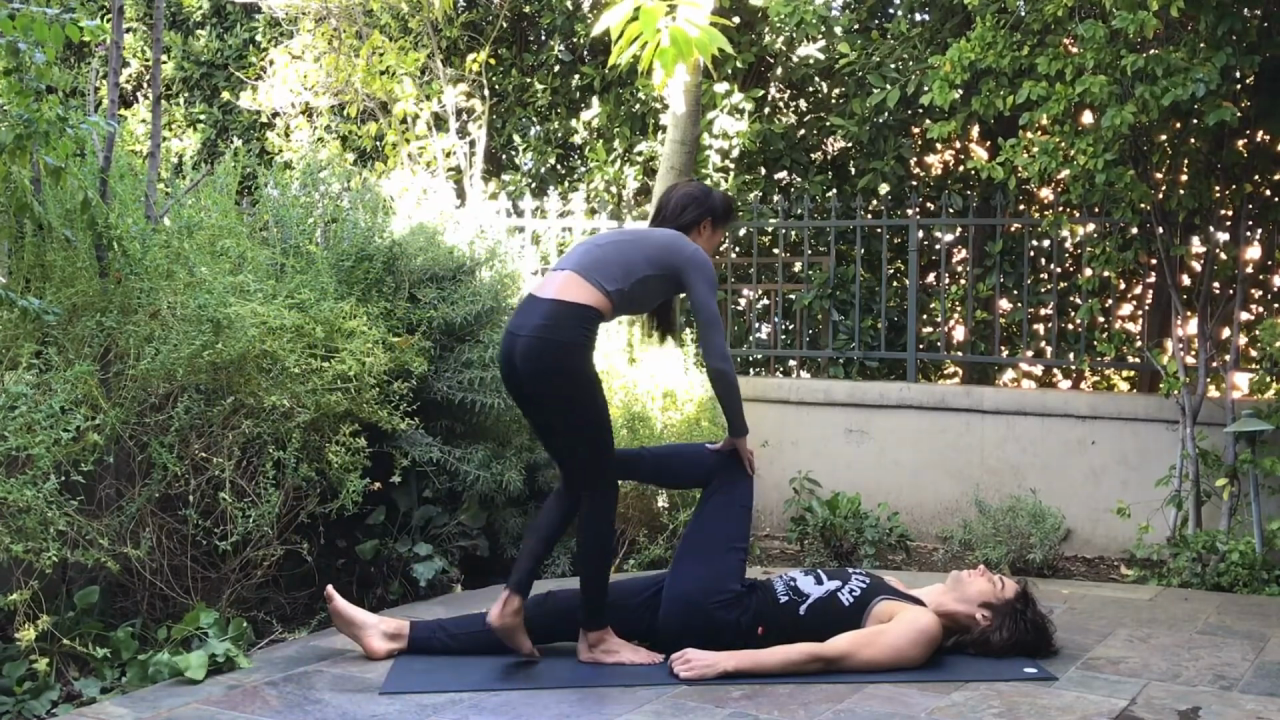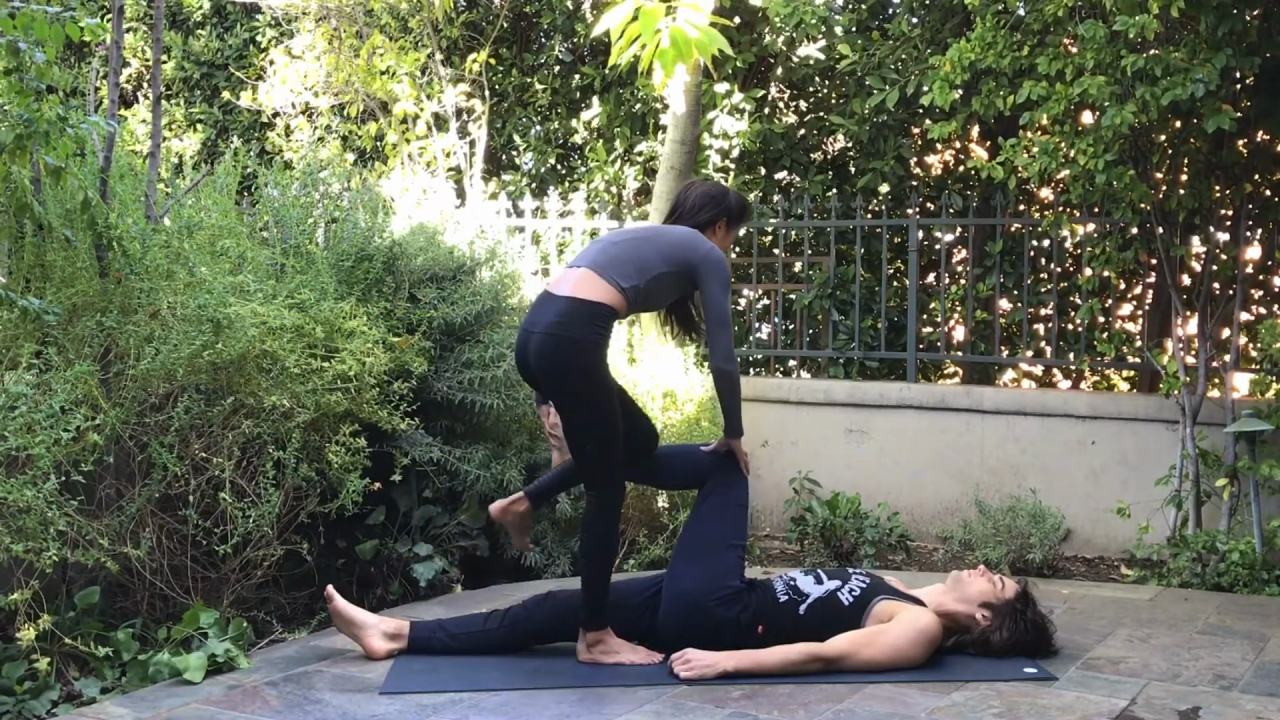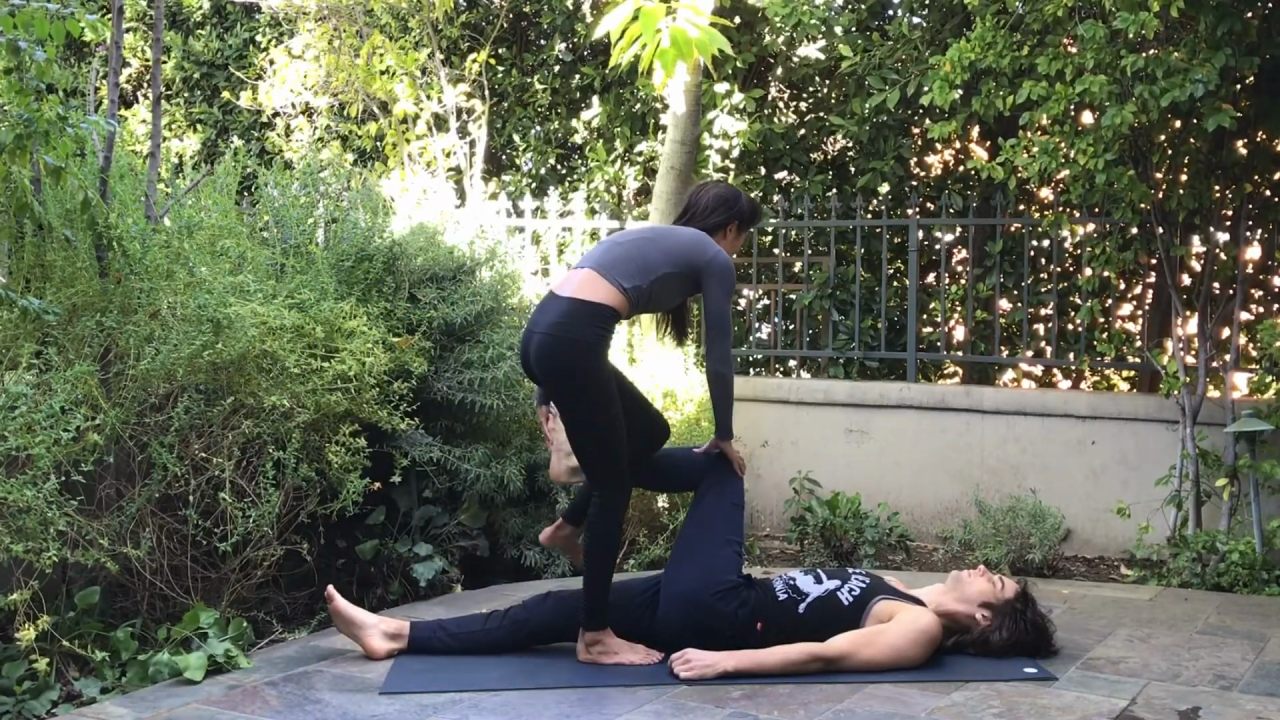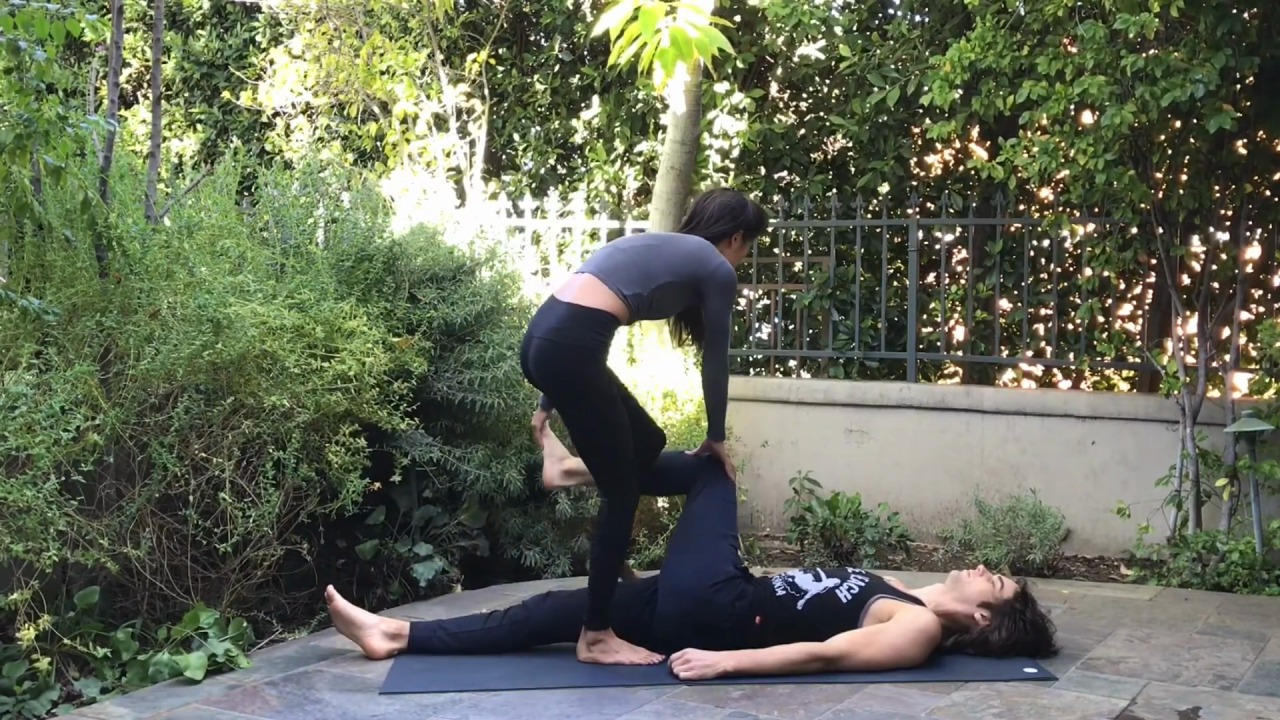
dt=0.3s
person 1, frame 1
left shoulder: (920, 630)
right shoulder: (900, 593)
left elbow: (825, 654)
left wrist: (722, 663)
left hip: (715, 619)
right hip: (706, 607)
left knee: (730, 465)
right knee: (559, 606)
right ankle: (397, 633)
person 1, frame 2
left shoulder: (919, 629)
right shoulder: (899, 594)
left elbow: (825, 652)
left wrist: (725, 663)
left hip: (714, 616)
right hip: (705, 606)
left knee: (723, 466)
right knee: (560, 609)
right ankle: (398, 633)
person 1, frame 3
left shoulder: (920, 630)
right shoulder: (900, 593)
left elbow: (826, 655)
left wrist: (724, 663)
left hip: (716, 616)
right hip: (707, 606)
left knee: (720, 467)
right knee: (558, 609)
right ankle: (397, 634)
person 1, frame 4
left shoulder: (917, 628)
right shoulder: (897, 593)
left elbow: (825, 652)
left wrist: (724, 662)
left hip: (716, 609)
right hip: (708, 606)
left knee: (711, 467)
right knee: (560, 609)
left ankle: (582, 469)
right ankle: (399, 633)
person 2, frame 1
left shoulder: (626, 240)
right shoulder: (690, 256)
right elbow: (717, 360)
right wrist: (738, 434)
left hip: (518, 338)
right hip: (556, 346)
left knee: (579, 482)
right knee: (598, 491)
left ankle: (511, 600)
right ankle: (595, 636)
person 2, frame 2
left shoulder: (641, 237)
right shoulder: (706, 254)
right elbow: (722, 359)
left wrist: (551, 402)
right wrist: (733, 434)
left hip: (534, 333)
right hip: (569, 343)
left knee: (637, 438)
right knee: (606, 488)
left ankle: (524, 503)
right ankle: (594, 636)
person 2, frame 3
left shoulder: (653, 239)
right shoulder: (714, 258)
right elbow: (718, 359)
left wrist: (549, 401)
right wrist: (724, 437)
left hip: (542, 332)
right hip: (571, 343)
left knee: (648, 432)
right knee: (612, 487)
left ankle: (571, 527)
right ankle: (595, 636)
person 2, frame 4
left shoulder: (656, 246)
right shoulder: (716, 268)
right elbow: (715, 364)
left wrist: (548, 401)
right wrist: (715, 438)
left hip: (543, 335)
right hip: (570, 348)
left knee: (646, 444)
right knee: (621, 488)
left ankle: (608, 555)
right ankle: (596, 636)
